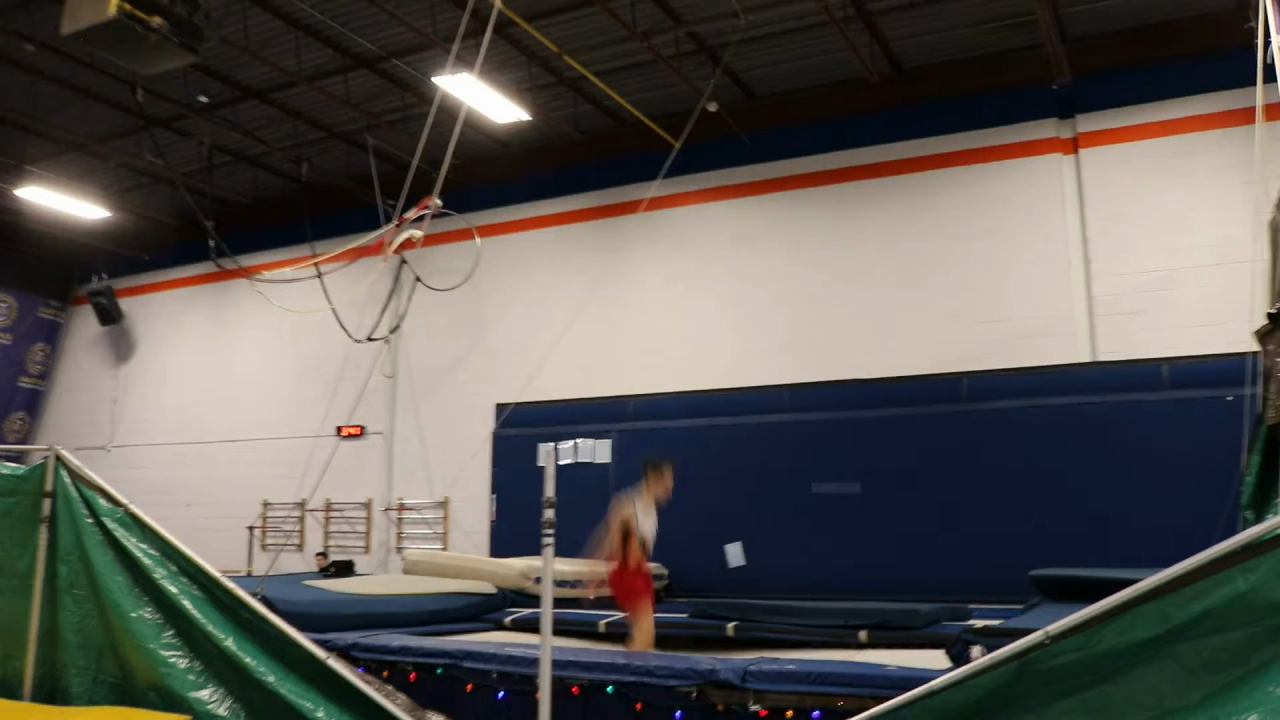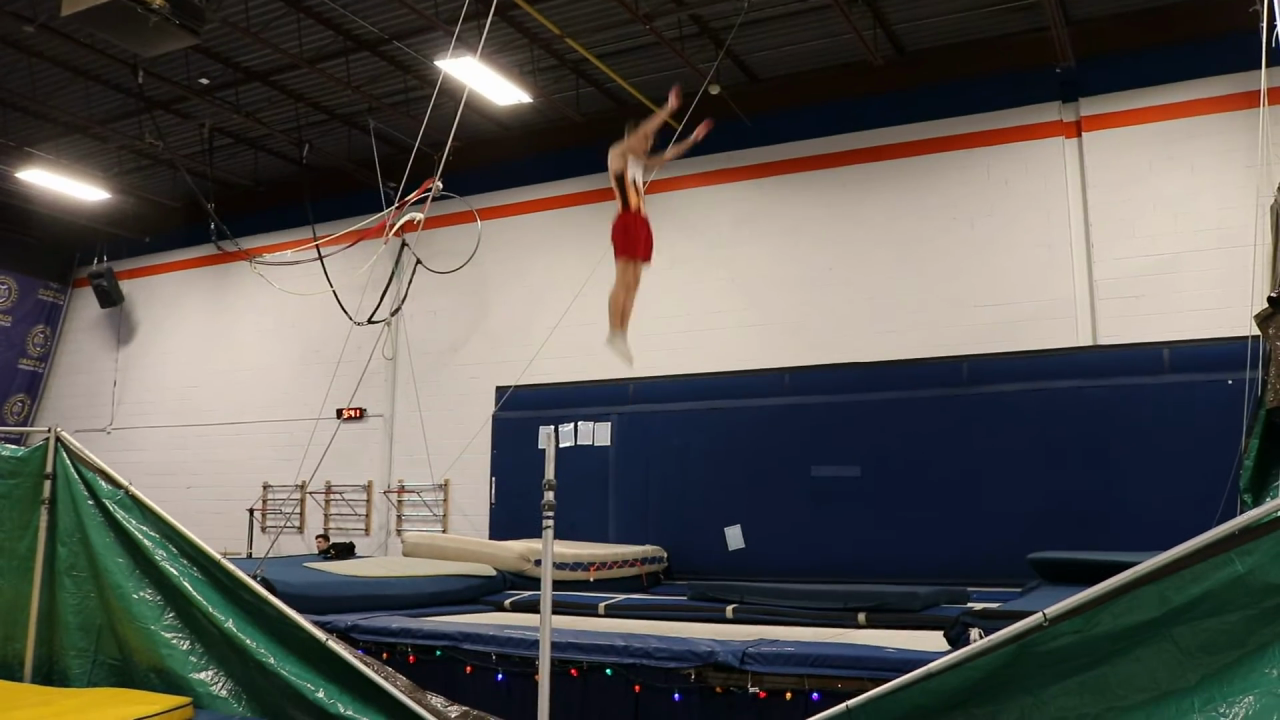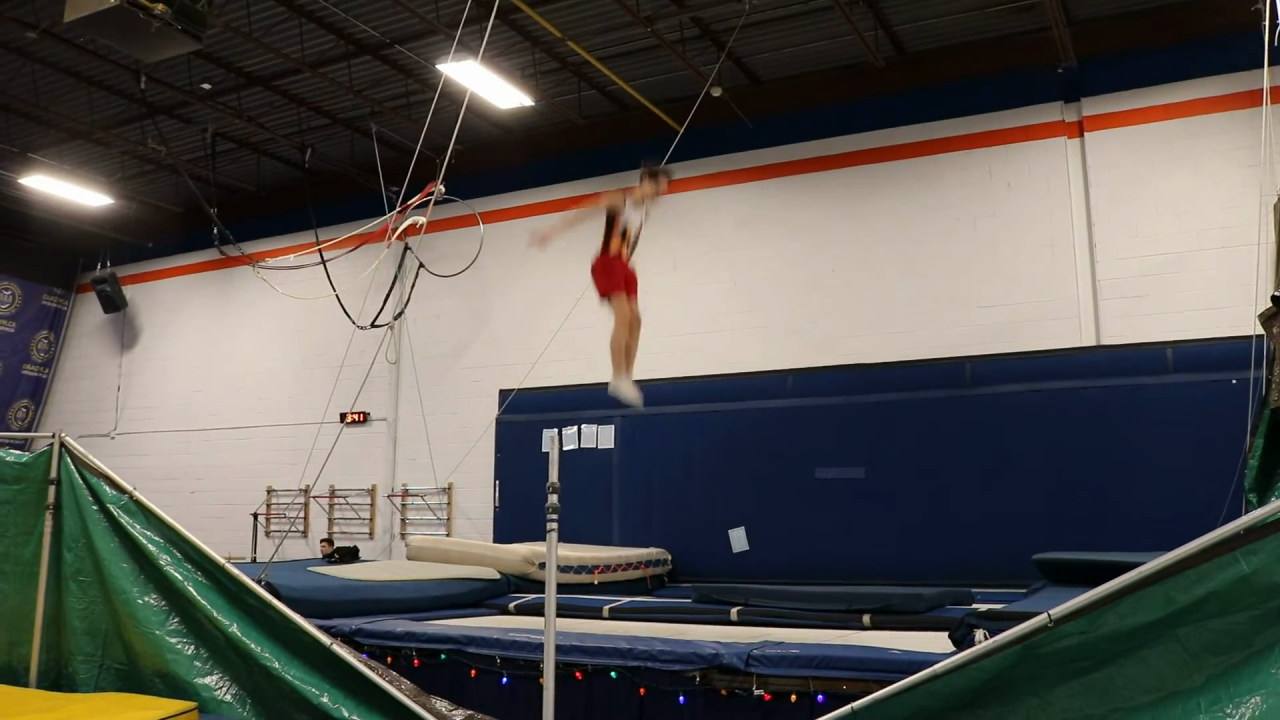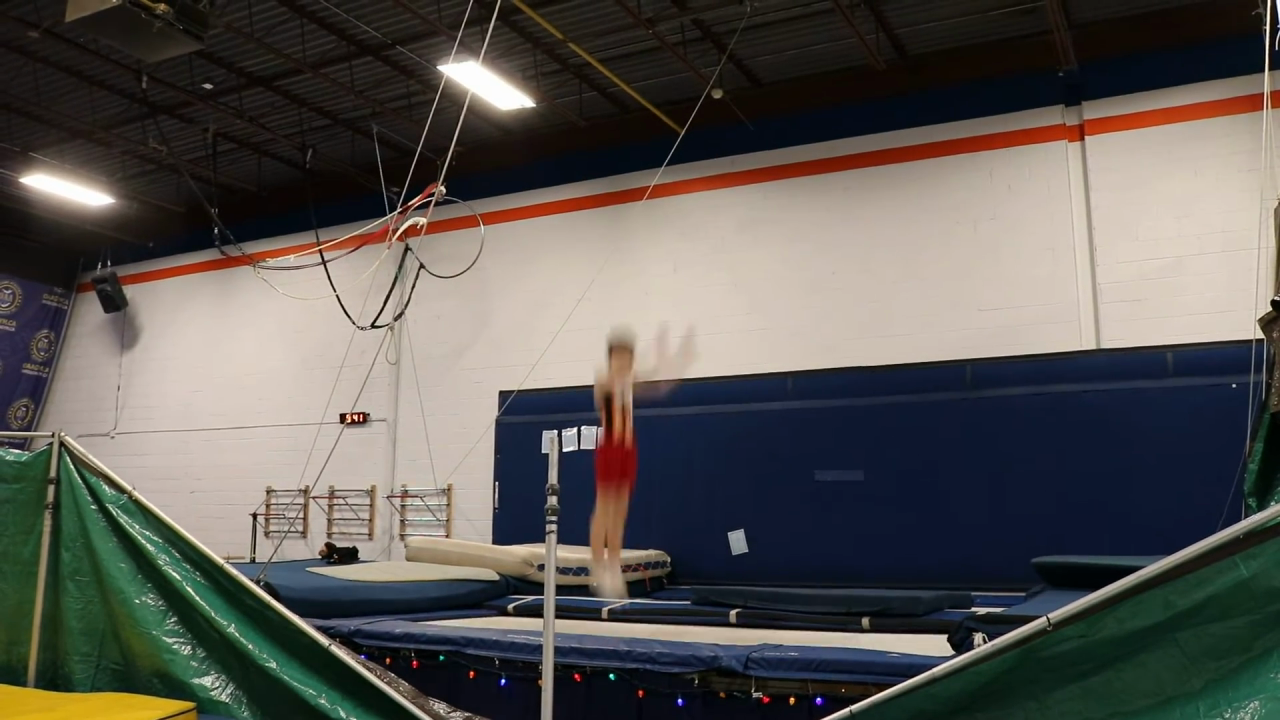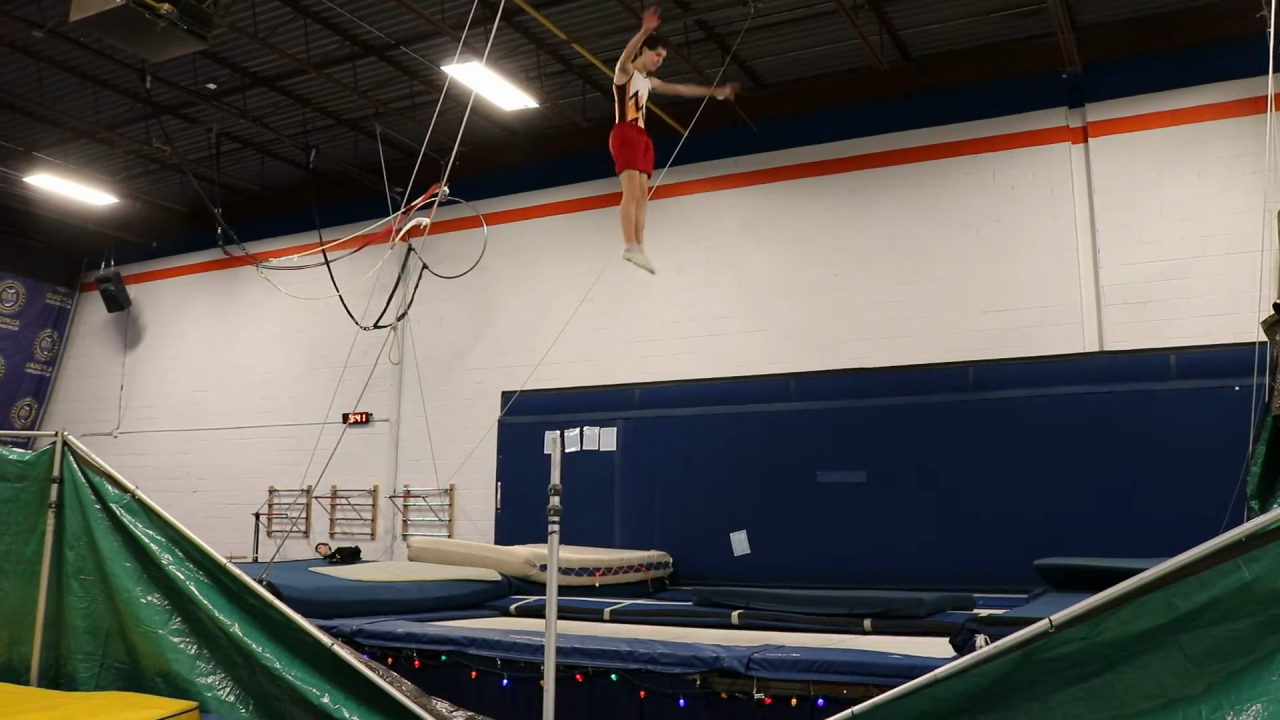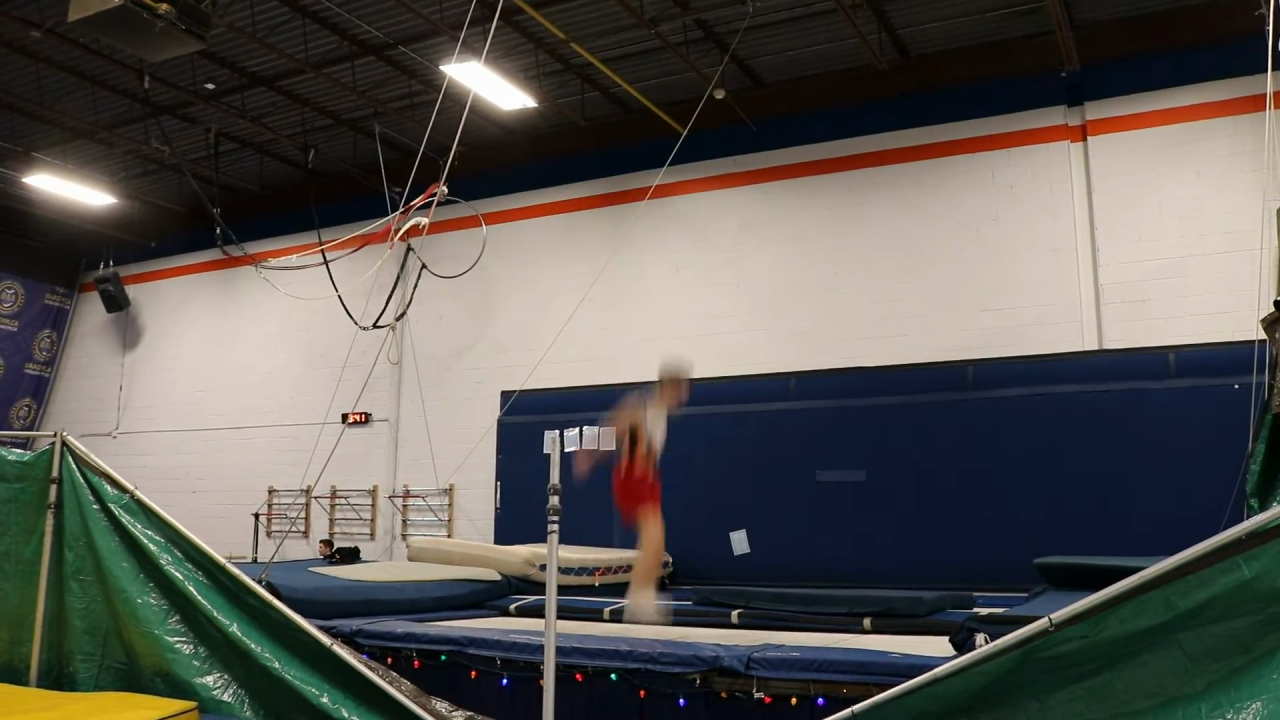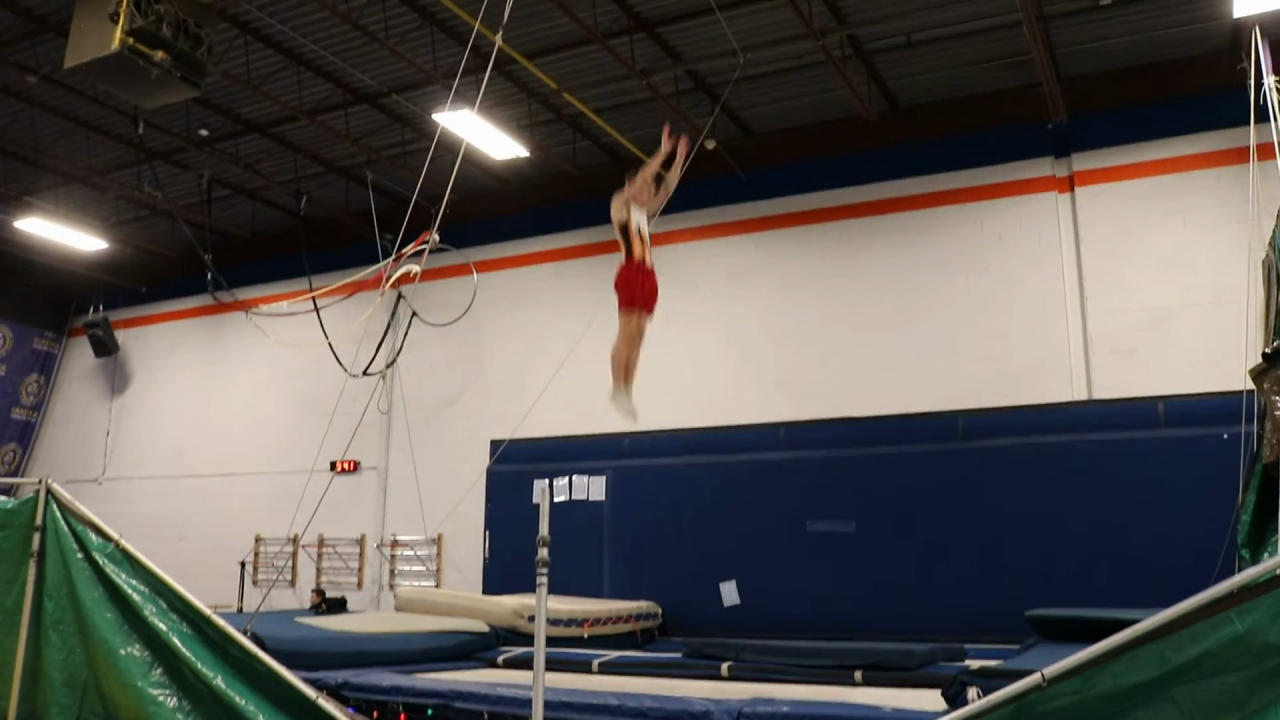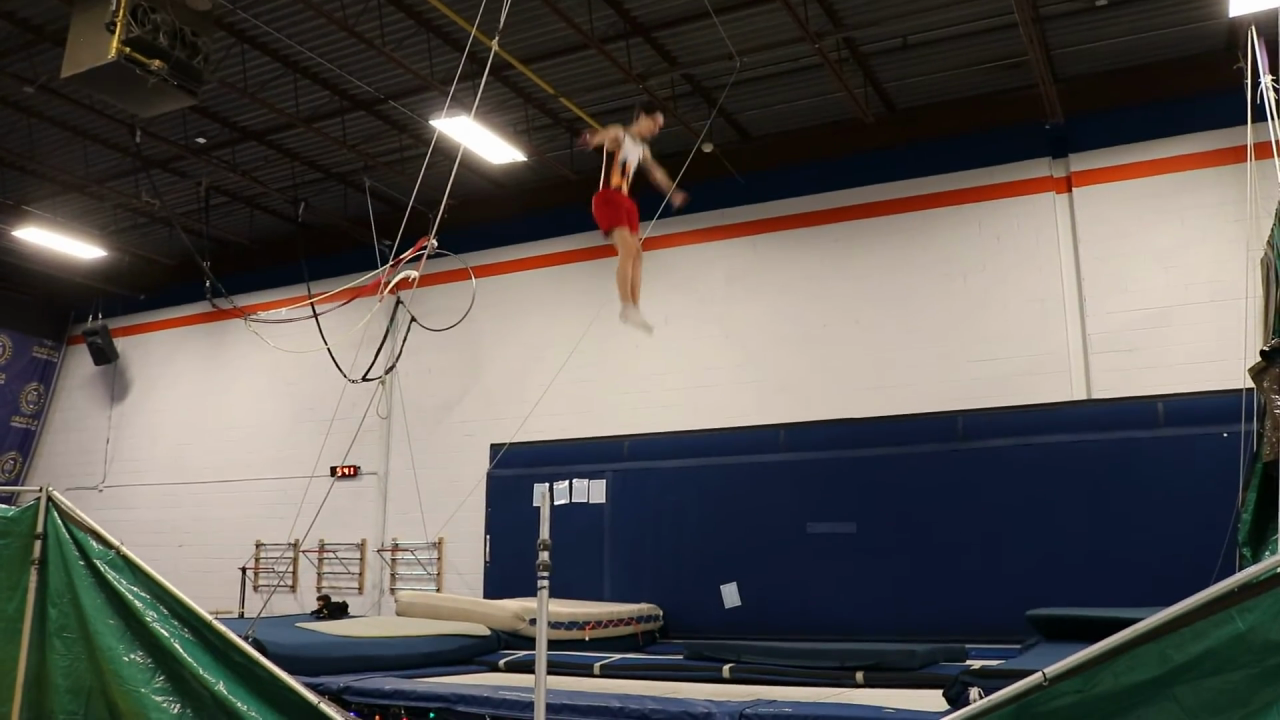
dt=0.7s
person 1, frame 1
left shoulder: (652, 508)
right shoulder: (629, 510)
left hip: (640, 573)
right hip: (623, 576)
left knee: (647, 629)
right knee: (645, 628)
person 1, frame 2
left shoulder: (638, 163)
right shoulder: (617, 155)
left elbow: (666, 156)
right elbow: (642, 131)
left wrist: (693, 138)
right wrist: (669, 108)
left hip: (640, 224)
right hip: (627, 223)
left knee: (632, 283)
right knee: (624, 280)
left ankle: (622, 336)
right ankle: (615, 334)
person 1, frame 3
left shoulder: (644, 211)
right shoulder: (618, 201)
right elbow: (582, 213)
right wrist: (553, 231)
left hip: (624, 266)
right hip: (607, 264)
left knee: (635, 320)
right knee: (624, 316)
left ankle: (626, 381)
right ankle: (619, 379)
person 1, frame 4
left shoulder: (627, 380)
right shoulder: (605, 379)
left elbow: (659, 383)
left wrist: (681, 356)
right wrist: (660, 356)
left hip: (626, 451)
right hip: (610, 450)
left knee: (619, 510)
right knee: (605, 507)
left ankle: (613, 569)
right ankle: (600, 570)
person 1, frame 5
left shoulder: (648, 81)
right shoulder: (624, 69)
left elbow: (681, 89)
right elbow: (630, 51)
left wrist: (715, 92)
right wrist: (645, 29)
left hip: (641, 135)
right hip: (625, 133)
left knee: (641, 192)
right knee: (631, 192)
left ankle: (638, 247)
right ankle: (632, 245)
person 1, frame 6
left shoulder: (661, 413)
right shoulder: (637, 410)
right elbow: (610, 430)
right wrist: (587, 458)
left hip: (647, 481)
right hip: (631, 480)
left knee: (655, 539)
right knee: (653, 537)
left ankle: (642, 597)
right ankle: (639, 597)
person 1, frame 7
left shoulder: (643, 214)
right shoulder: (620, 205)
left elbow: (666, 190)
right elbow: (639, 180)
left wrist: (678, 161)
right wrist: (661, 154)
left hip: (648, 276)
right hip: (631, 274)
left knee: (637, 335)
right knee: (626, 333)
left ankle: (626, 391)
right ankle: (618, 390)
person 1, frame 8
left shoulder: (642, 149)
right shoulder: (618, 134)
left elbow: (656, 172)
right elbow: (599, 138)
left wrist: (673, 193)
right wrist: (593, 138)
left hip: (624, 202)
right hip: (608, 199)
left knee: (636, 254)
right knee: (628, 250)
left ankle: (633, 309)
right ankle: (628, 308)
